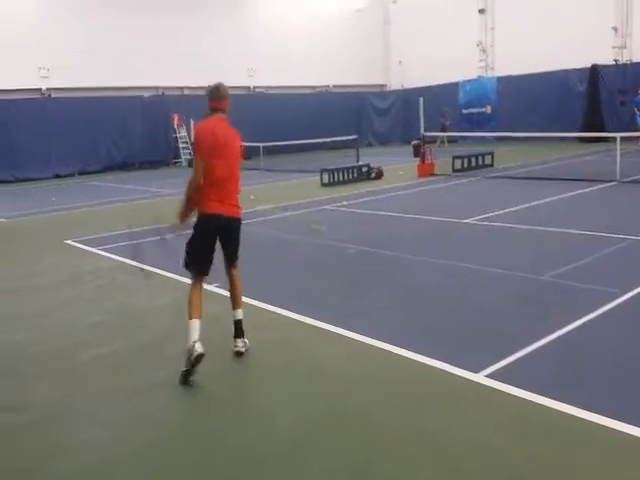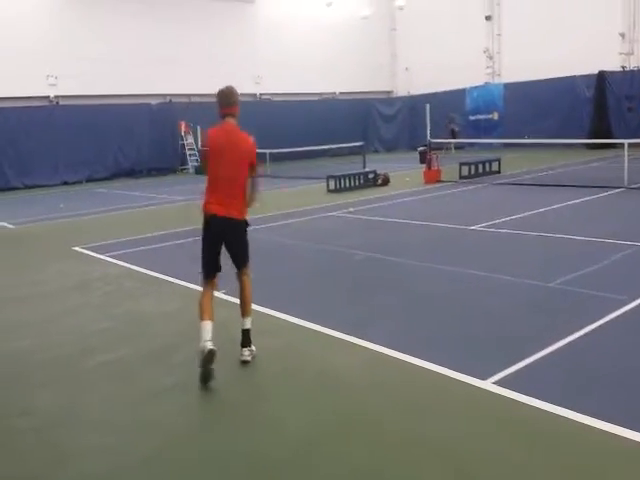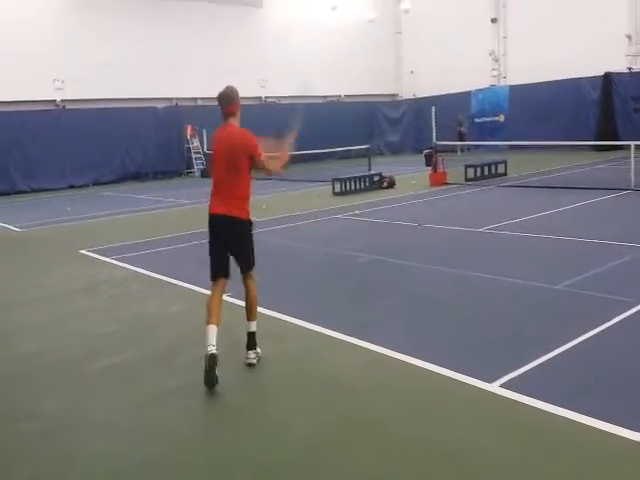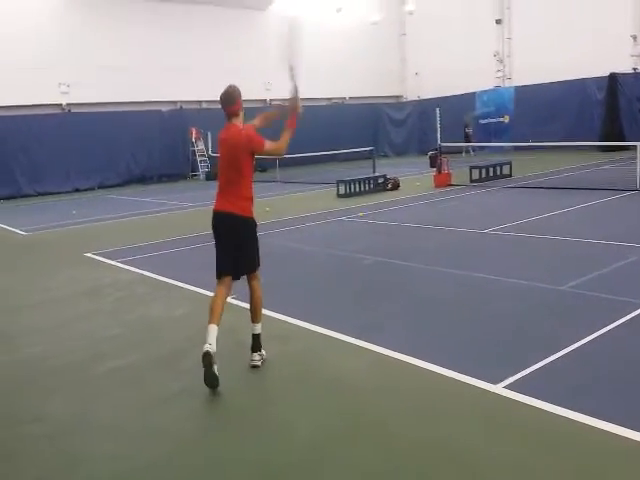
dt=0.1s
person 1, frame 1
left shoulder: (203, 129)
right shoulder: (235, 136)
left elbow: (198, 180)
left wrist: (186, 210)
left hip: (210, 215)
right hip: (234, 214)
left knee: (197, 281)
right knee: (232, 268)
left ankle: (194, 344)
right ankle: (239, 336)
person 1, frame 2
left shoulder: (211, 136)
right shoulder: (247, 141)
left hip: (212, 217)
right hip: (235, 219)
left knee: (209, 284)
right knee: (243, 274)
left ankle: (208, 343)
right ankle: (246, 344)
person 1, frame 3
left shoulder: (218, 136)
right shoulder: (245, 137)
right elbow: (271, 167)
left wrist: (271, 148)
right wrist: (285, 150)
left hip: (217, 216)
right hip: (239, 217)
left knee: (218, 285)
right knee: (248, 277)
left ankle: (212, 346)
right ankle: (252, 347)
person 1, frame 4
left shoulder: (224, 134)
right shoulder: (246, 136)
right elbow: (279, 149)
left wrist: (274, 113)
right wrist: (292, 120)
left hip: (221, 215)
right hip: (241, 217)
left knee: (224, 283)
right knee: (253, 278)
left ankle: (210, 347)
right ankle: (256, 348)
